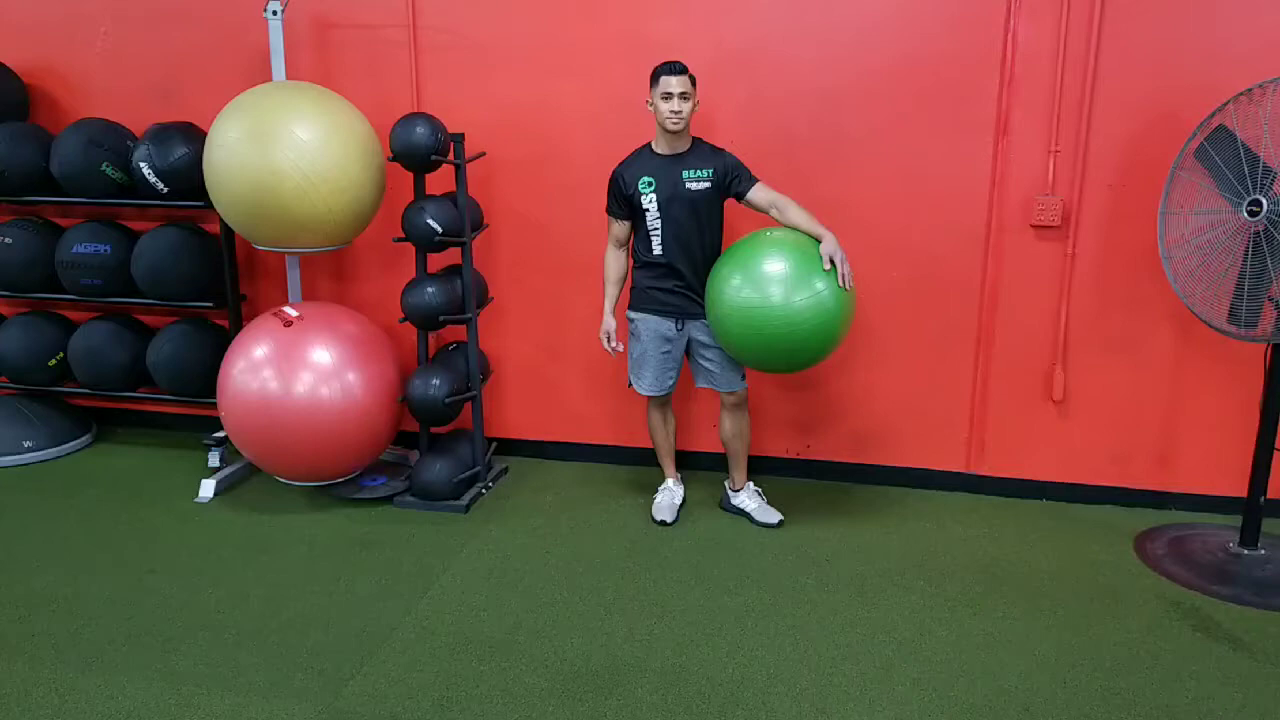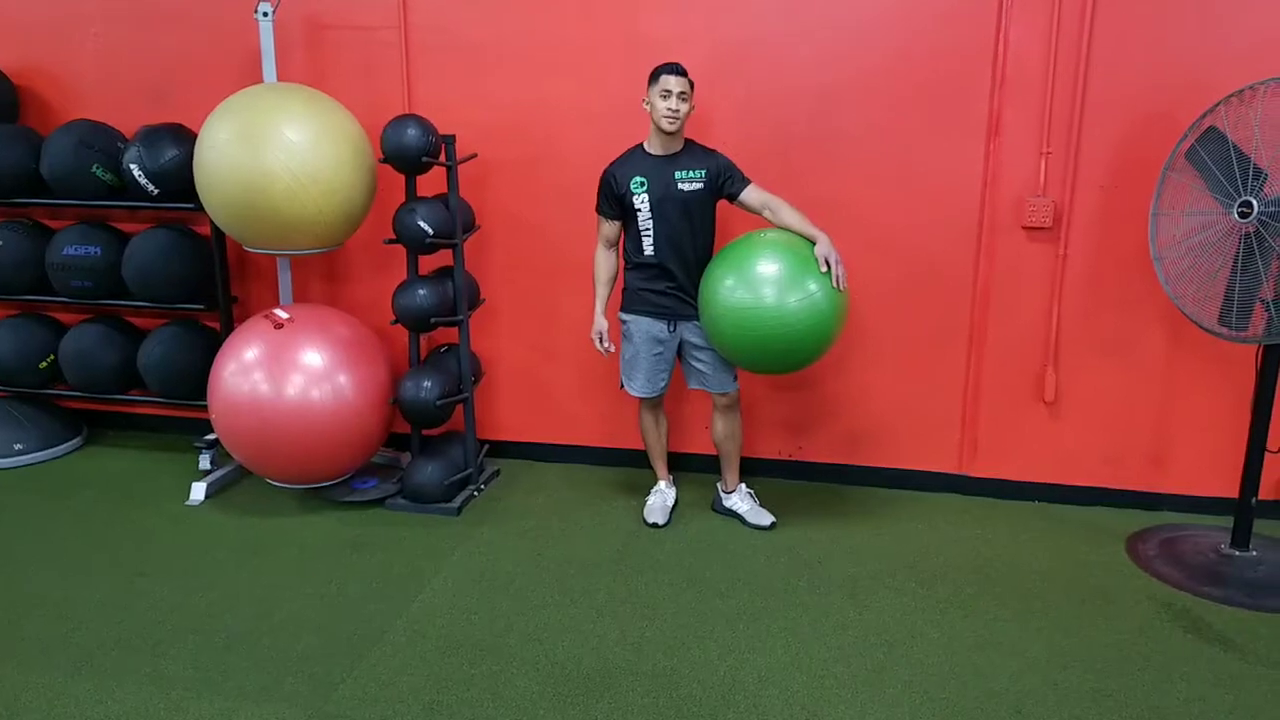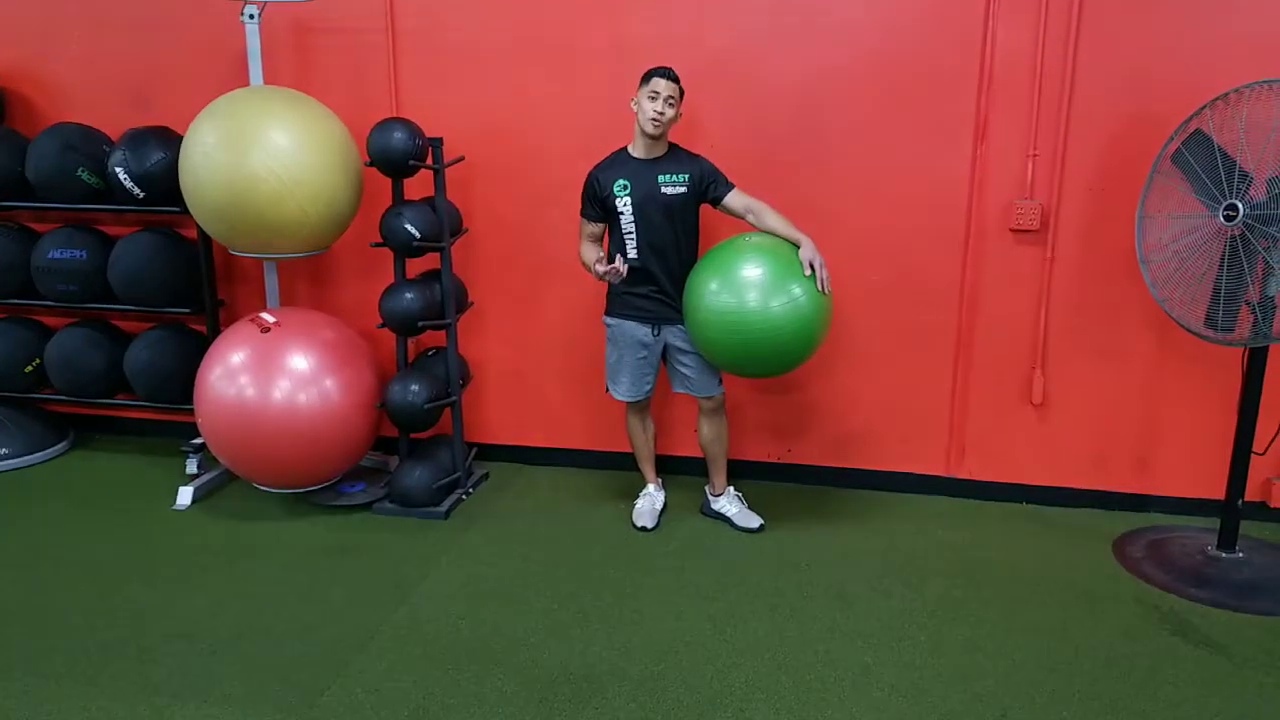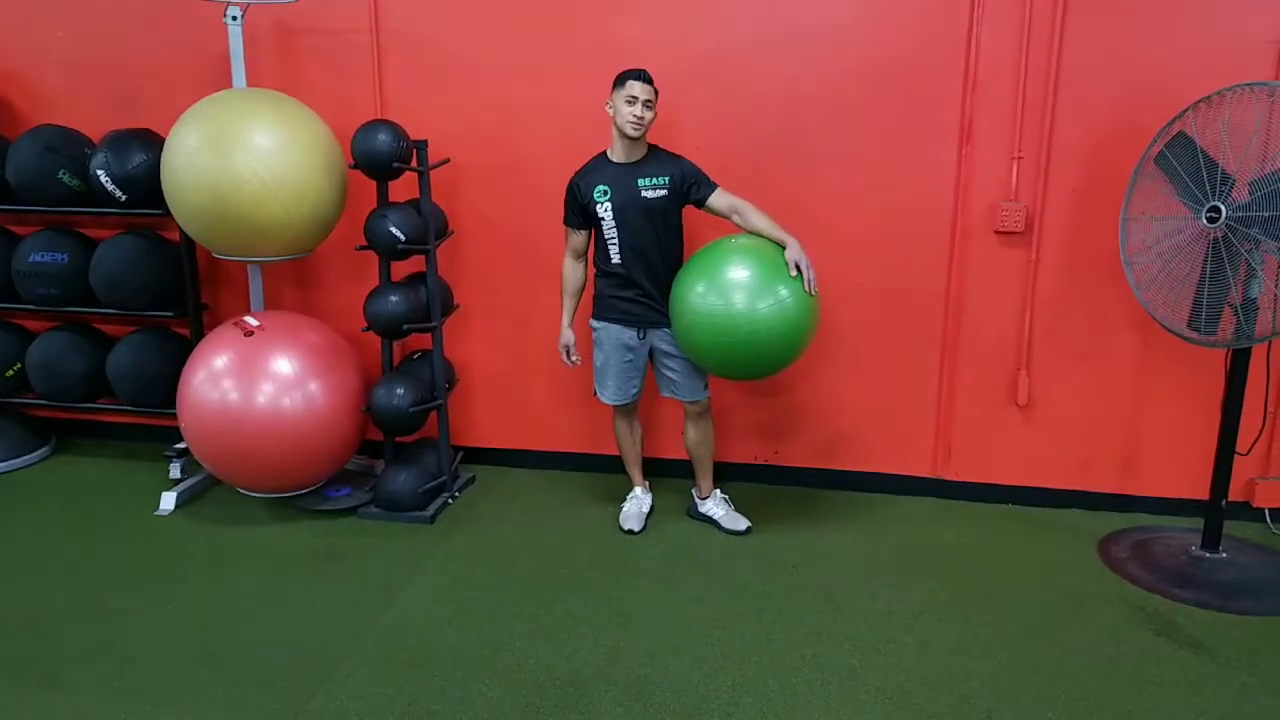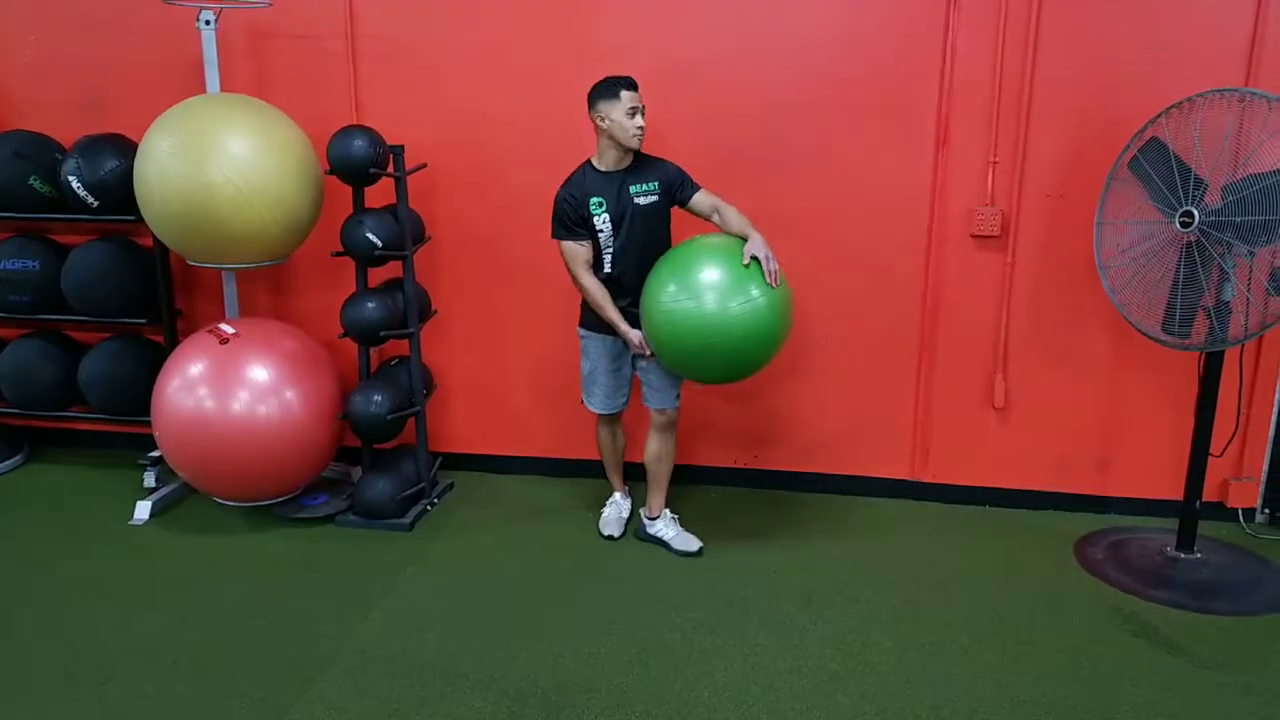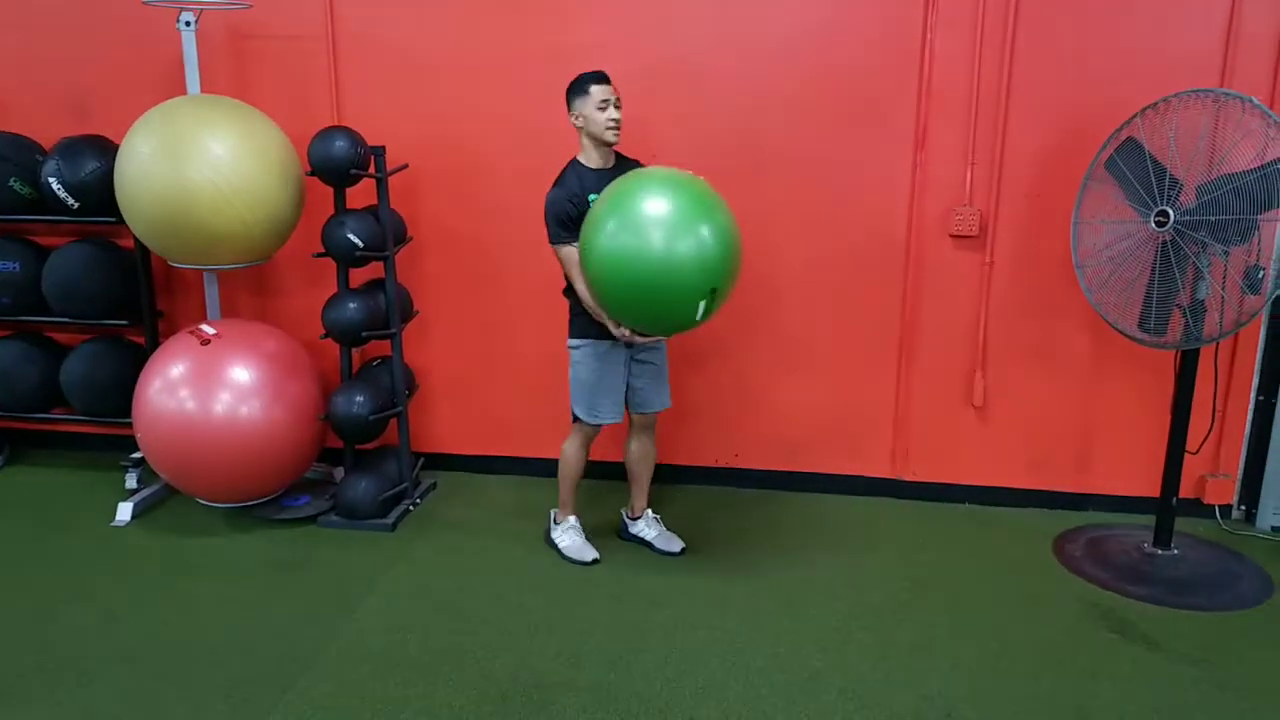
dt=0.7s
person 1, frame 1
left shoulder: (718, 163)
right shoulder: (628, 173)
left elbow: (773, 202)
right elbow: (617, 247)
left wrist: (824, 236)
right wrist: (608, 311)
left hip: (711, 305)
right hip: (652, 309)
left knee: (734, 395)
right knee: (658, 397)
left ankle: (739, 489)
right ankle: (670, 484)
person 1, frame 2
left shoulder: (710, 164)
right shoulder: (620, 173)
left elbow: (766, 204)
right elbow: (607, 246)
left wrist: (819, 237)
right wrist: (598, 311)
left hip: (703, 306)
right hip: (644, 311)
left knee: (726, 397)
right knee: (650, 399)
left ankle: (731, 491)
right ankle: (663, 485)
person 1, frame 3
left shoulder: (693, 168)
right shoulder: (604, 176)
left elbow: (749, 208)
right elbow: (588, 240)
left wrist: (803, 241)
right wrist: (597, 265)
left hip: (687, 310)
right hip: (629, 314)
left knee: (711, 400)
right knee: (636, 403)
left ankle: (719, 494)
right ankle: (651, 489)
person 1, frame 4
left shoulder: (675, 170)
right shoulder: (585, 182)
left elbow: (733, 208)
right elbow: (575, 257)
left wrist: (789, 242)
right wrist: (566, 323)
left hip: (673, 314)
right hip: (614, 319)
left knee: (697, 405)
right knee: (623, 407)
left ankle: (706, 497)
right ankle: (639, 491)
person 1, frame 5
left shoulder: (661, 173)
right shoulder: (574, 193)
left elbow: (715, 208)
right elbow: (582, 272)
left wrist: (751, 236)
right wrist: (624, 329)
right hip: (604, 326)
left knee: (664, 417)
right knee: (607, 414)
left ankle: (655, 517)
right ankle: (617, 496)
person 1, frame 6
left shoulder: (637, 173)
right shoulder: (565, 194)
right elbow: (577, 276)
right wrist: (613, 325)
right hip: (596, 331)
left knee: (645, 421)
right knee: (587, 426)
left ankle: (638, 518)
right ankle: (563, 521)
